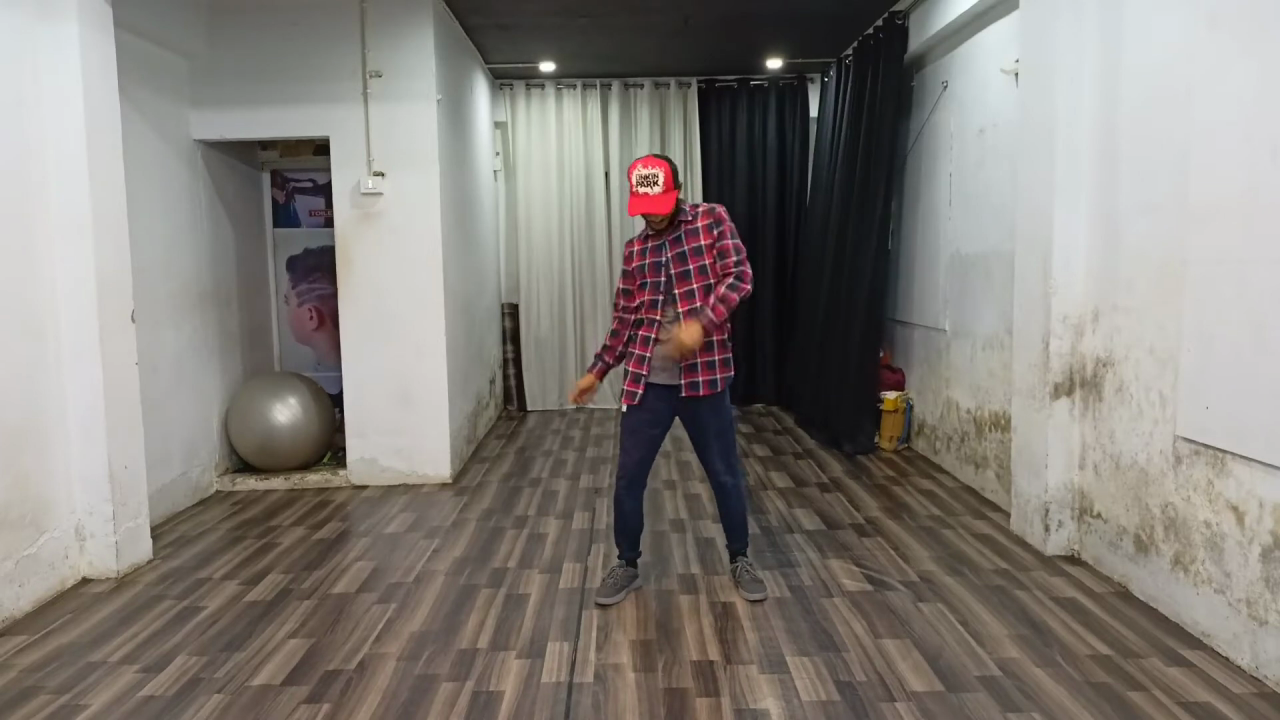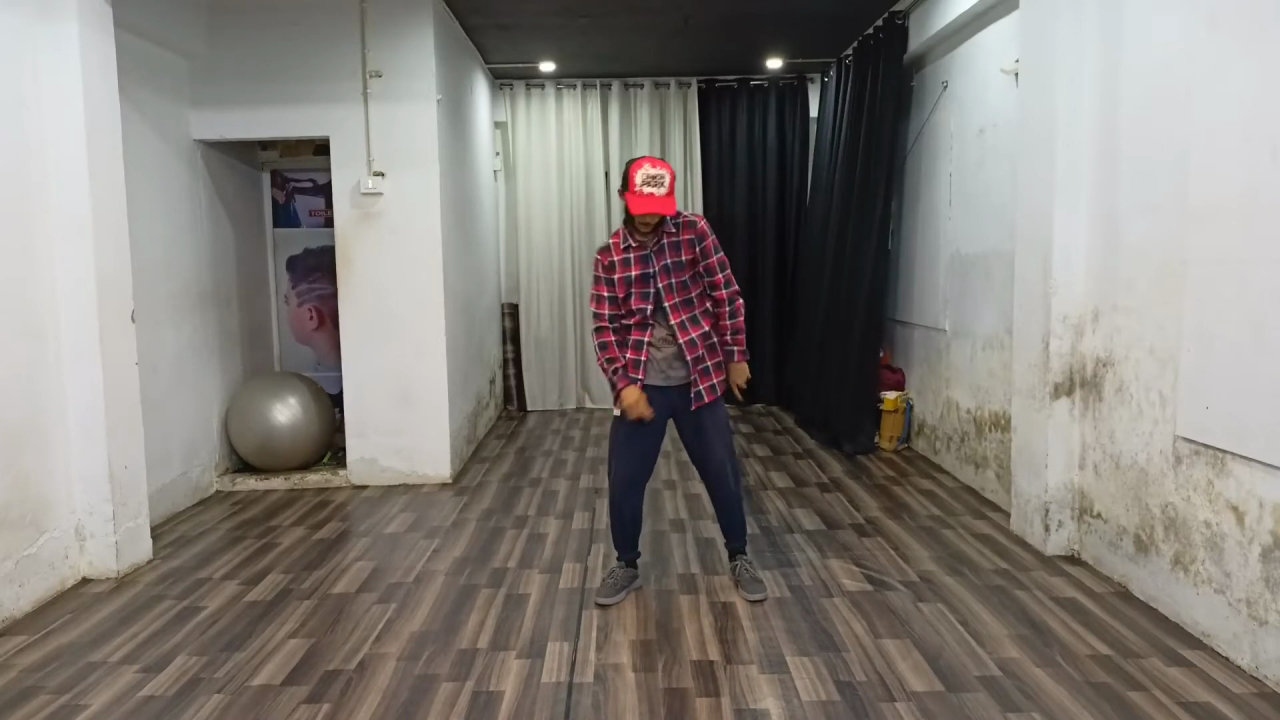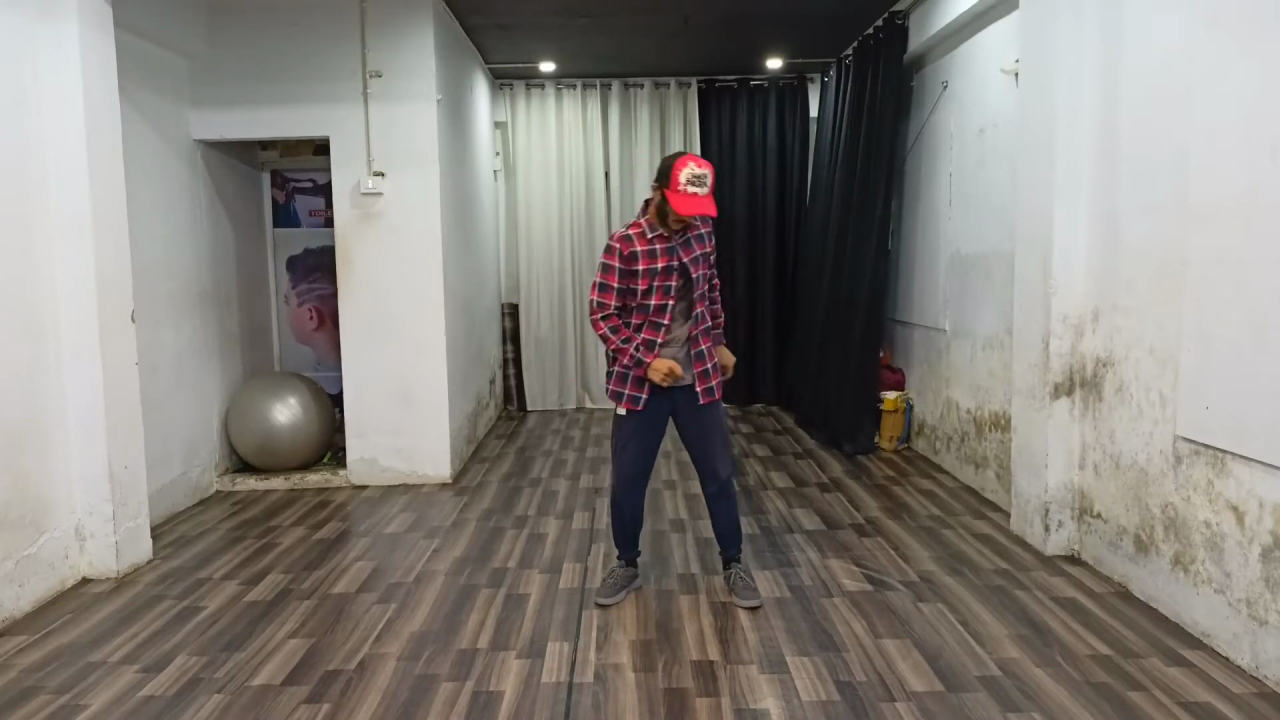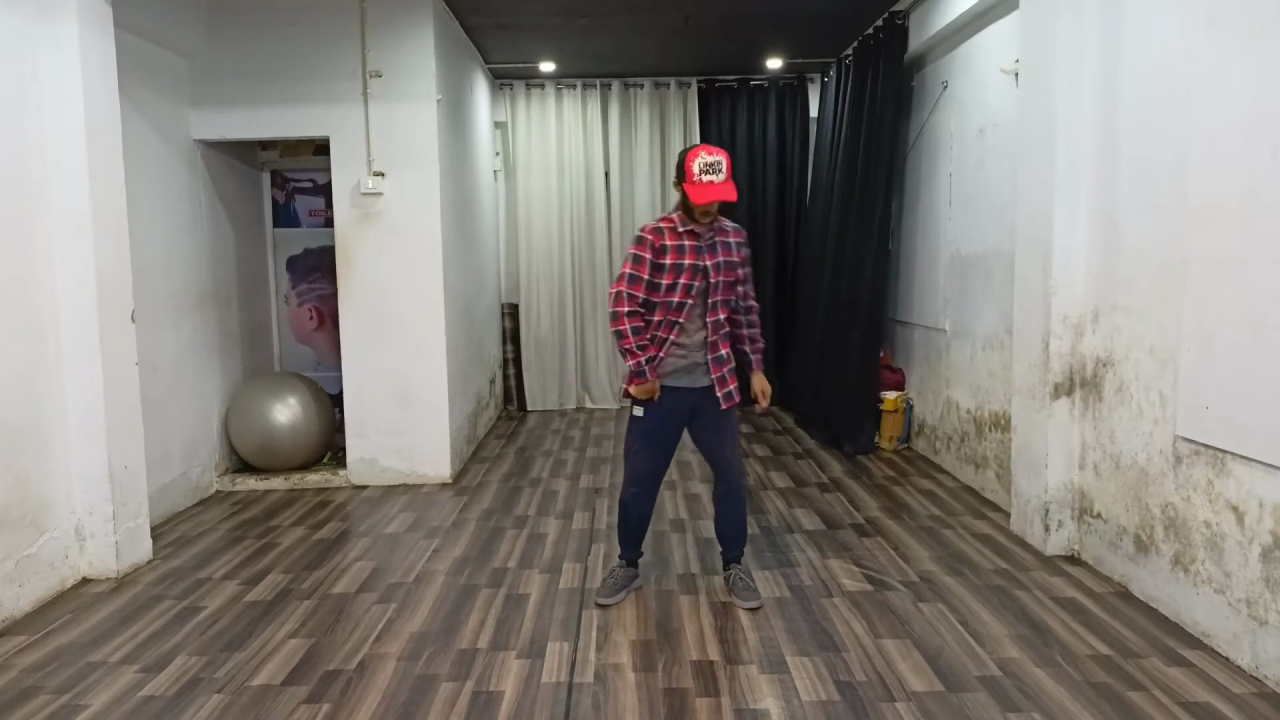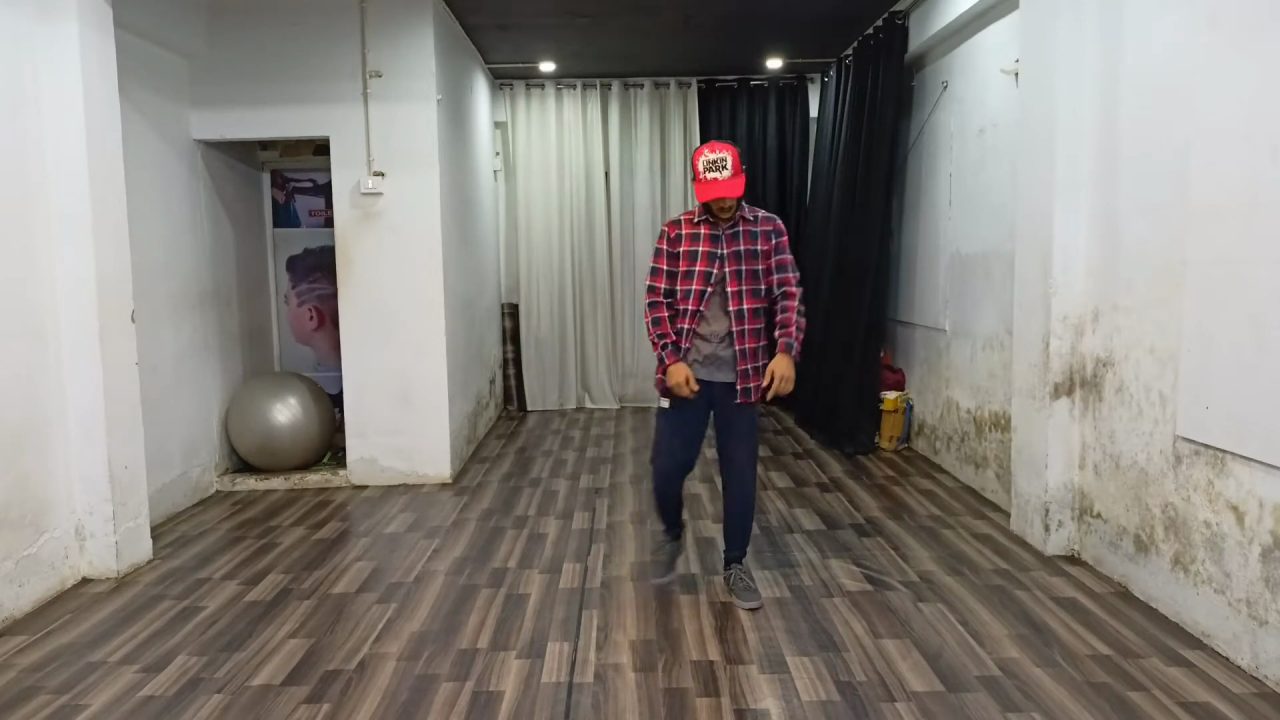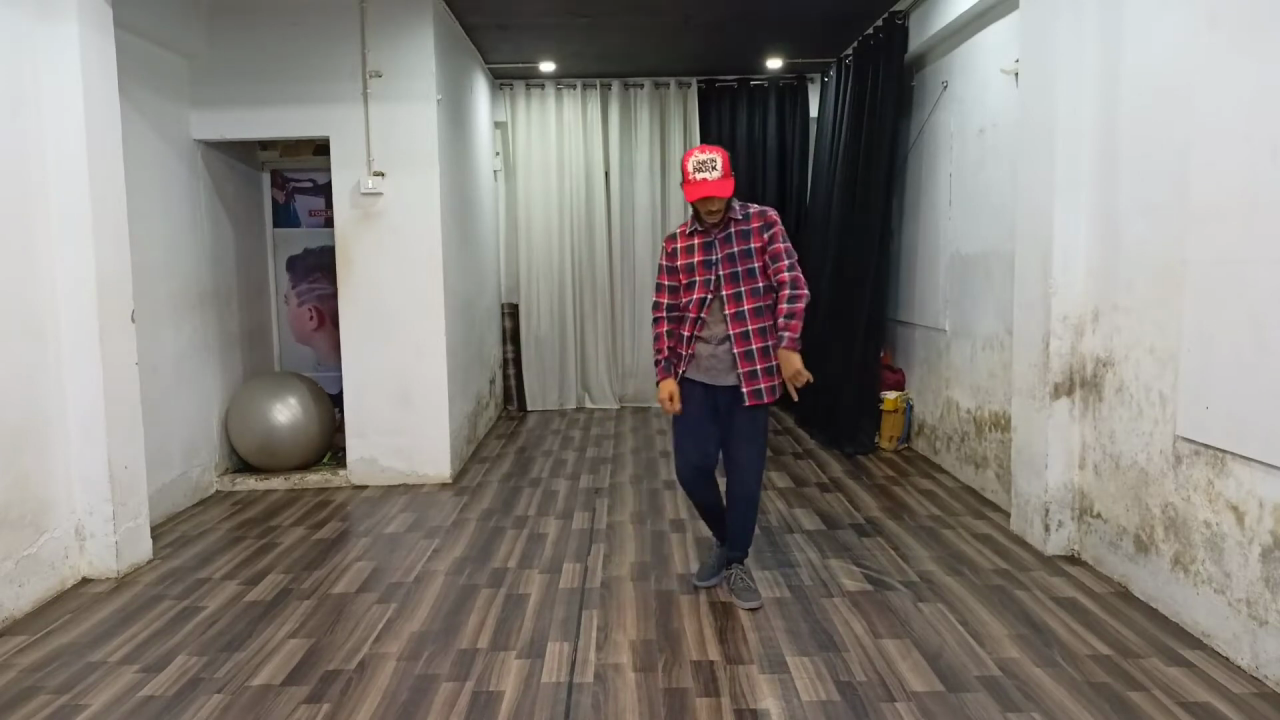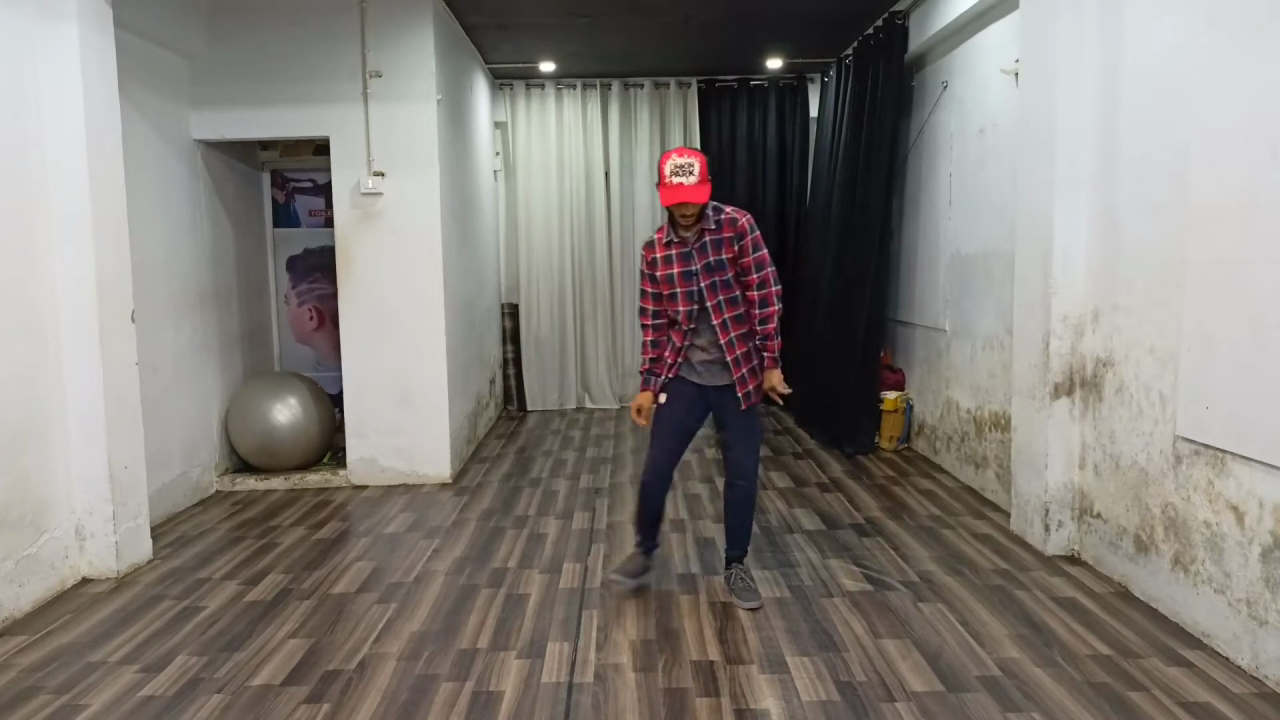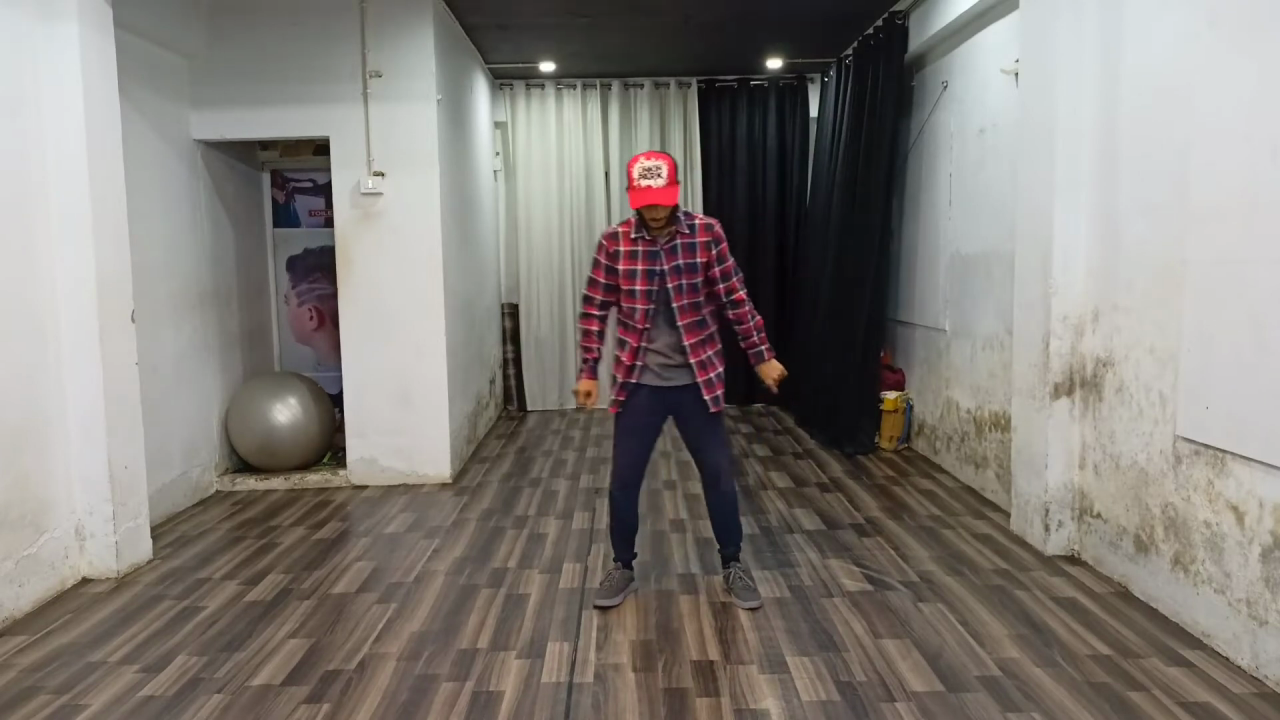
dt=0.3s
person 1, frame 1
left shoulder: (712, 219)
right shoulder: (635, 248)
left elbow: (739, 278)
right elbow: (626, 318)
left wrist: (700, 323)
right wrist: (596, 372)
left hip: (704, 374)
right hip: (646, 380)
left knee: (726, 473)
right knee: (629, 476)
left ankle: (739, 559)
right ankle: (627, 565)
person 1, frame 2
left shoulder: (694, 231)
right shoulder: (609, 255)
left elbow: (726, 294)
right elbow: (605, 327)
left wrist: (736, 356)
right wrist: (623, 384)
left hip: (698, 377)
right hip: (641, 383)
left knee: (723, 472)
right knee: (624, 480)
left ankle: (738, 557)
right ankle: (626, 565)
person 1, frame 3
left shoulder: (701, 231)
right shoulder: (625, 244)
right elbow: (603, 314)
left wrist: (717, 342)
right wrist: (647, 361)
left hip: (698, 378)
right hip: (640, 380)
left knee: (718, 473)
right knee: (628, 477)
left ankle: (733, 563)
right ankle: (627, 565)
person 1, frame 4
left shoulder: (734, 238)
right shoulder: (653, 238)
left elbow: (744, 306)
right elbow: (624, 308)
left wrist: (756, 366)
right wrist: (643, 372)
left hip: (716, 382)
right hip: (660, 384)
left knee: (731, 476)
right knee: (640, 480)
left ankle: (733, 566)
right ankle: (628, 564)
person 1, frame 5
left shoulder: (768, 228)
right shoulder: (677, 232)
left elbow: (787, 294)
right elbow: (657, 299)
left wrist: (785, 352)
right wrist: (670, 359)
left hip: (743, 374)
right hip: (687, 373)
left knee: (740, 474)
right knee: (668, 466)
left ankle: (734, 564)
right ankle: (672, 536)
person 1, frame 6
left shoulder: (763, 223)
right shoulder: (676, 244)
left elbow: (791, 283)
right elbow: (665, 313)
left wrist: (788, 346)
right wrist: (666, 374)
left hip: (750, 376)
right hip: (694, 377)
left knee: (745, 475)
right knee: (692, 469)
left ankle: (736, 563)
right ankle: (721, 541)
person 1, frame 7
left shoulder: (737, 226)
right shoulder: (655, 249)
left elbow: (765, 297)
right elbow: (653, 321)
left wrist: (770, 364)
right wrist: (648, 384)
left hip: (738, 375)
right hip: (683, 376)
left knee: (742, 474)
right knee: (658, 466)
left ankle: (735, 565)
right ankle: (644, 552)
person 1, frame 8
left shoulder: (706, 233)
right shoulder: (614, 243)
left elbow: (734, 297)
right elbow: (594, 309)
left wrist: (763, 356)
right wrist: (588, 371)
left hip: (698, 378)
right hip: (638, 381)
left knee: (718, 474)
right knee: (624, 478)
left ankle: (732, 564)
right ankle: (622, 566)
